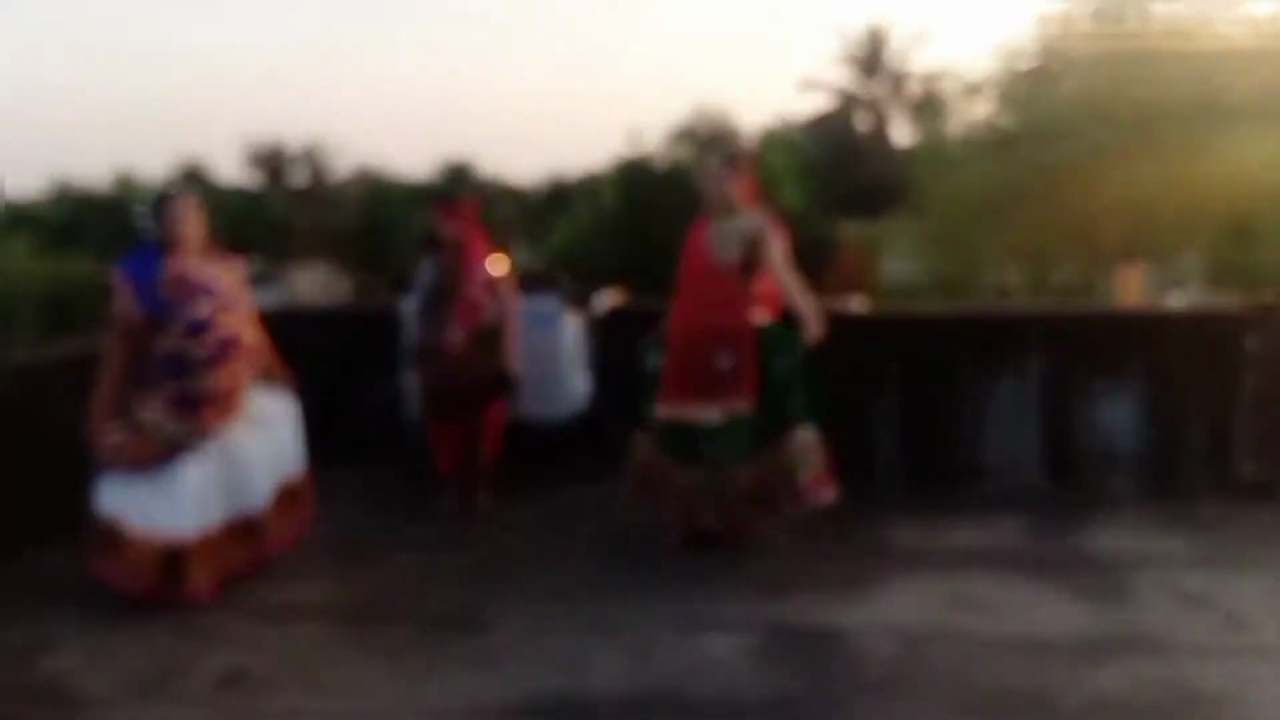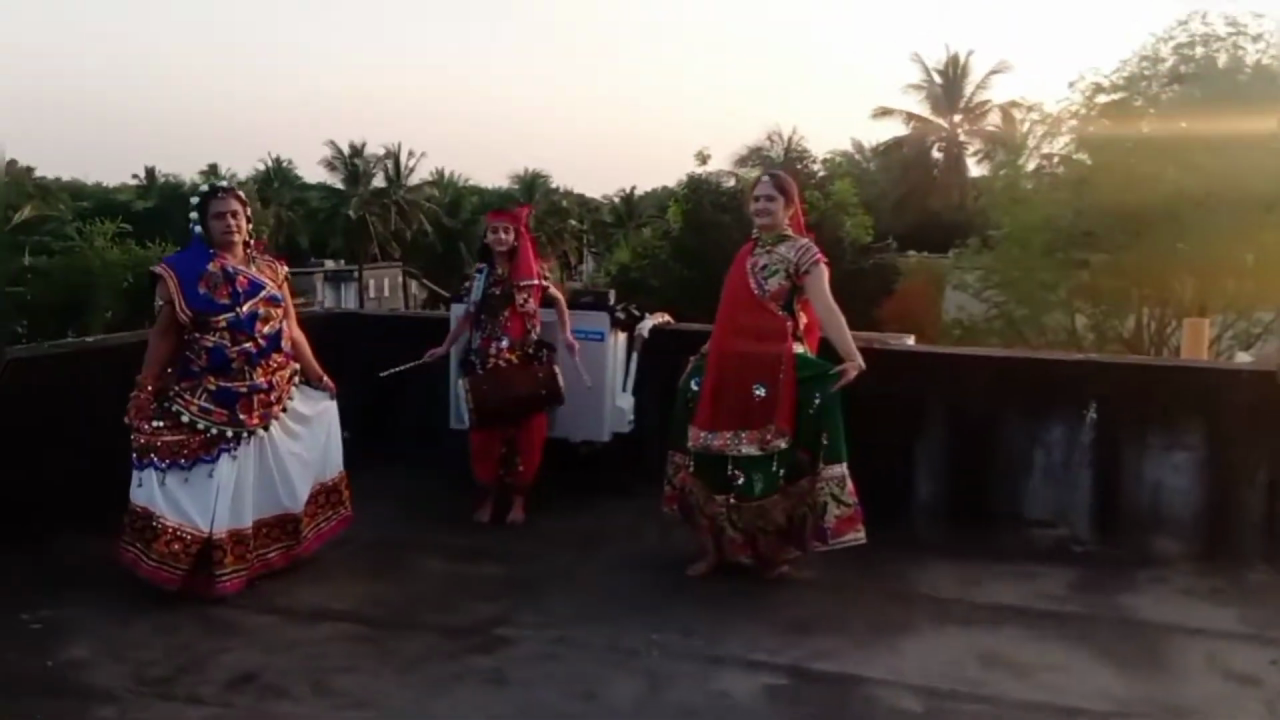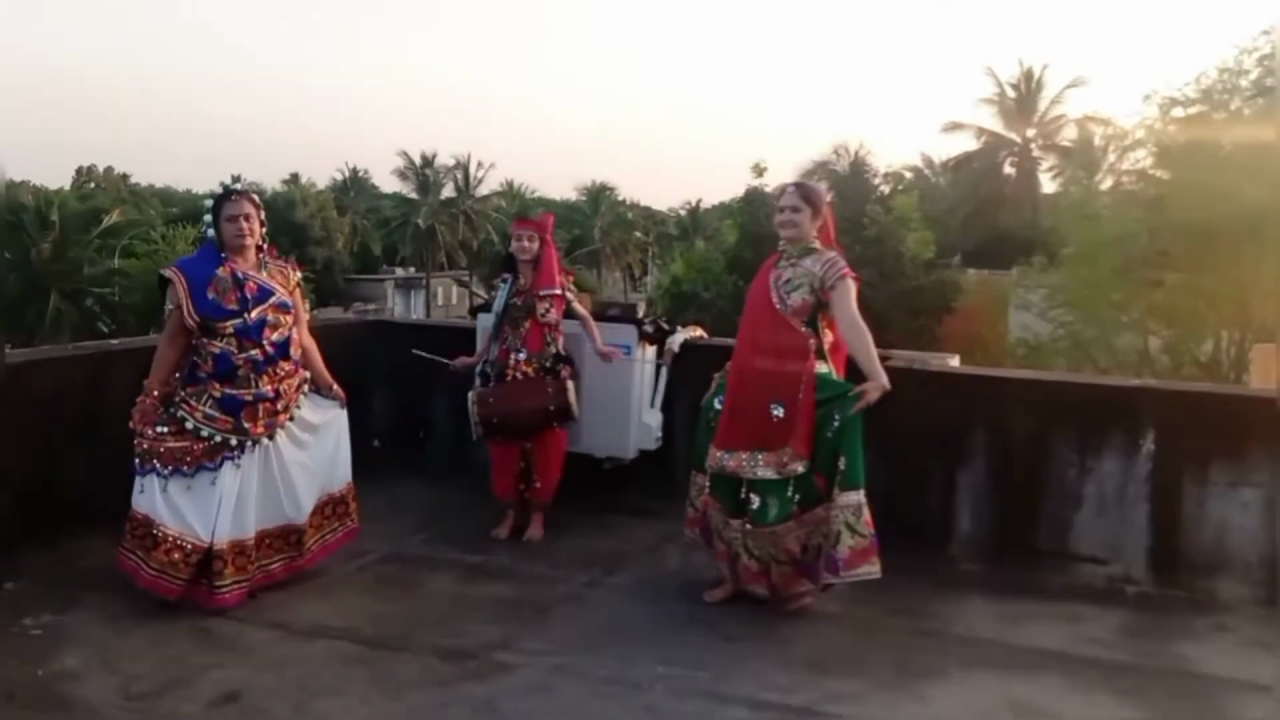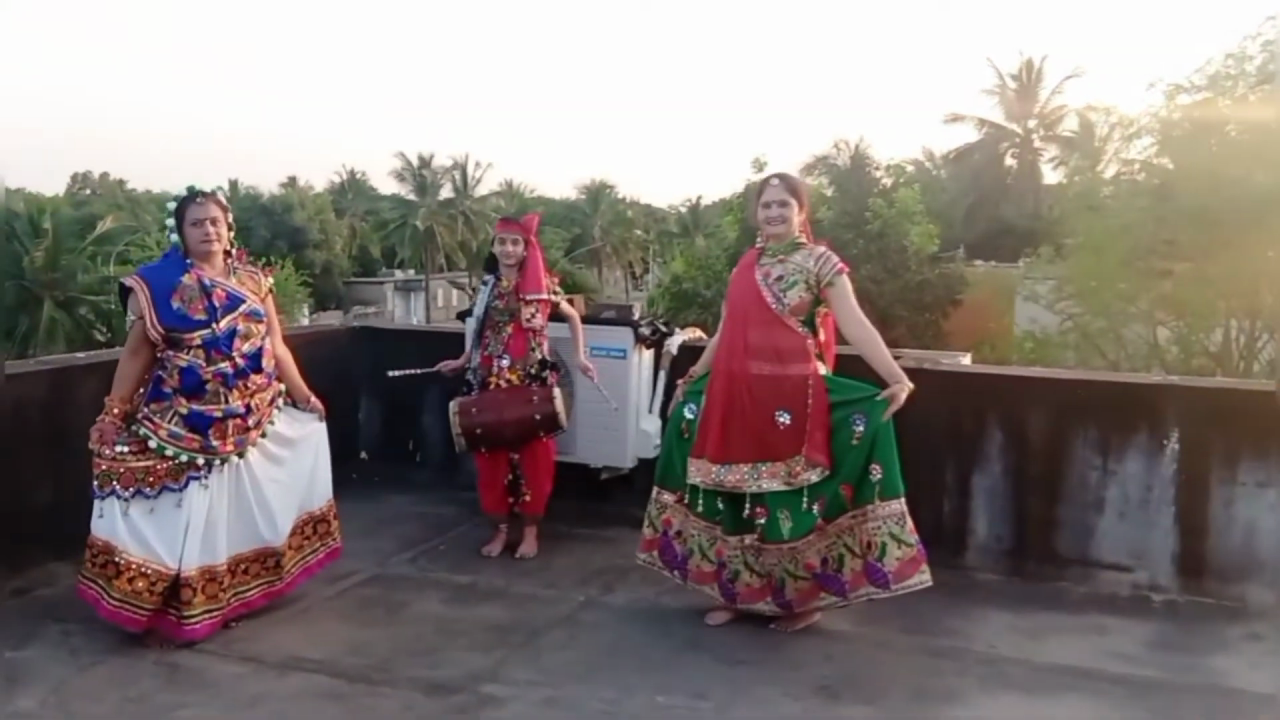
dt=1s
person 1, frame 1
left shoulder: (227, 271)
right shoulder: (141, 277)
left elbow: (249, 330)
right elbow: (122, 340)
left wrist: (274, 372)
right wrist: (106, 401)
left hip: (229, 398)
right hip: (169, 404)
left knee: (231, 484)
right knee: (178, 491)
left ankle: (233, 553)
right ankle: (183, 569)
person 1, frame 2
left shoulder: (271, 270)
right shoulder: (184, 272)
left elbow: (291, 330)
right elbow: (164, 335)
left wrist: (317, 376)
right wrist: (144, 393)
left hip: (270, 398)
right hip: (207, 402)
left knee: (263, 482)
right knee: (212, 486)
left ankle: (264, 553)
right ankle: (215, 565)
person 1, frame 3
left shoulder: (284, 275)
right shoulder: (194, 276)
left elbow: (302, 337)
right elbow: (173, 340)
left wrist: (326, 384)
right wrist: (151, 398)
left hip: (278, 405)
right hip: (215, 408)
left knee: (270, 490)
right knee: (220, 492)
left ankle: (265, 566)
right ankle: (217, 576)
person 1, frame 4
left shoulder: (254, 281)
right shoulder: (157, 284)
left elbow: (275, 346)
right elbow: (137, 353)
left wrist: (304, 396)
right wrist: (113, 415)
left hip: (249, 421)
right hip: (183, 426)
left knee: (241, 512)
right knee: (183, 516)
left ankle: (231, 599)
right ankle: (174, 613)
person 2, frame 1
left shoulder: (755, 223)
right shoulder: (700, 227)
left elbow: (780, 274)
left wrist: (810, 321)
right wrist: (669, 331)
left hip: (737, 340)
right hip: (693, 340)
left knee: (737, 429)
right knee: (687, 428)
left ankle: (742, 514)
right ankle: (688, 513)
person 2, frame 2
left shoulder: (802, 251)
right shoulder: (747, 251)
left elbow: (824, 307)
left wrist: (852, 358)
right wrist: (707, 355)
left hip: (776, 370)
right hip: (730, 368)
left knee: (772, 462)
right knee: (719, 459)
left ankle: (774, 549)
right ankle: (719, 545)
person 2, frame 3
left shoulder: (829, 265)
right shoulder: (771, 265)
left elbow: (850, 324)
left wrist: (876, 376)
right wrist: (727, 375)
left hip: (799, 389)
right hip: (752, 387)
left knee: (792, 481)
right knee: (742, 478)
left ankle: (796, 579)
right ankle: (740, 572)
person 2, frame 4
left shoulder: (820, 262)
right shoulder: (745, 265)
left elbow: (855, 325)
right elbow: (726, 332)
left wrist: (896, 378)
right wrist: (692, 378)
left hip: (793, 395)
right hip: (737, 394)
left knee: (795, 494)
right knee: (735, 493)
left ankle: (804, 597)
right ankle: (738, 591)
person 3, frame 1
left shoulder: (483, 261)
right shoulder: (432, 265)
left elbow: (507, 296)
right elbow: (427, 310)
left wrist: (506, 338)
right wrist: (424, 347)
left hip: (478, 351)
right hip: (442, 354)
left knee: (483, 415)
right knee: (445, 417)
left ankle: (480, 482)
right ankle: (452, 482)
person 3, frame 2
left shoulder: (532, 271)
right shoulder: (480, 274)
left elbow: (557, 299)
right elbow: (470, 316)
left wrist: (566, 335)
right wrist: (445, 347)
left hip: (525, 363)
right hip: (486, 362)
left knee: (524, 430)
right knee: (486, 429)
left ankle: (518, 500)
right ankle: (488, 498)
person 3, frame 3
left shoulder: (556, 282)
right shoulder: (504, 283)
left elbow: (582, 315)
left wrist: (598, 345)
right wrist: (476, 359)
left hip: (545, 373)
right hip: (507, 372)
left knee: (544, 443)
right knee: (506, 442)
left ankle: (537, 516)
right ankle: (509, 513)
person 3, frame 4
left shoulder: (542, 284)
right shoulder: (486, 286)
left elbow: (572, 316)
left wrist: (579, 357)
right wrist: (460, 363)
left hip: (532, 381)
right hip: (491, 380)
left knee: (532, 454)
right knee: (493, 453)
left ankle: (530, 531)
right ankle: (500, 529)
